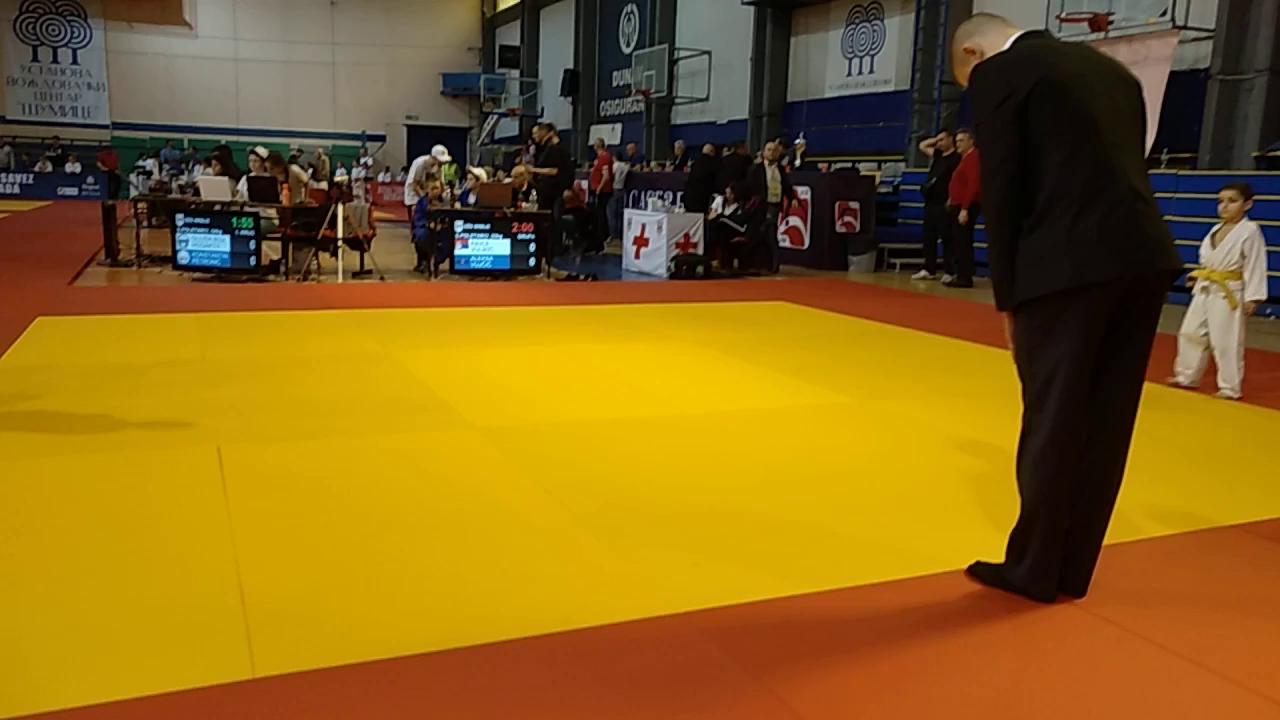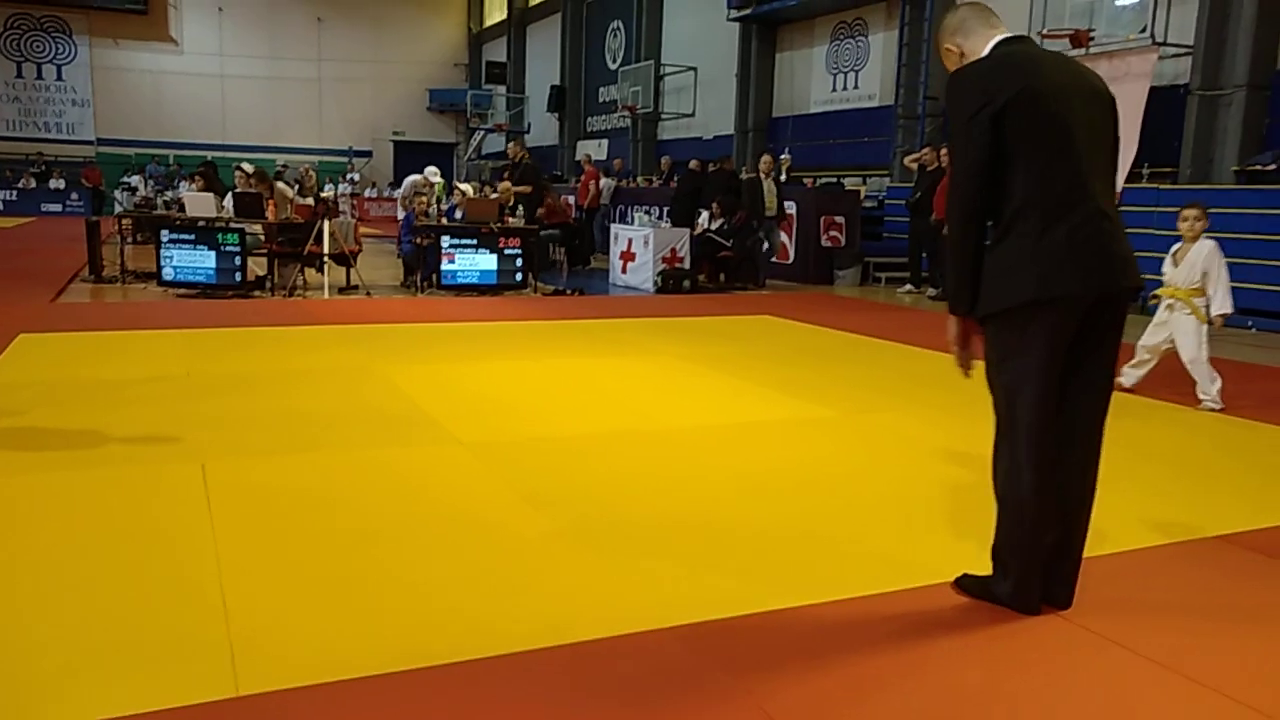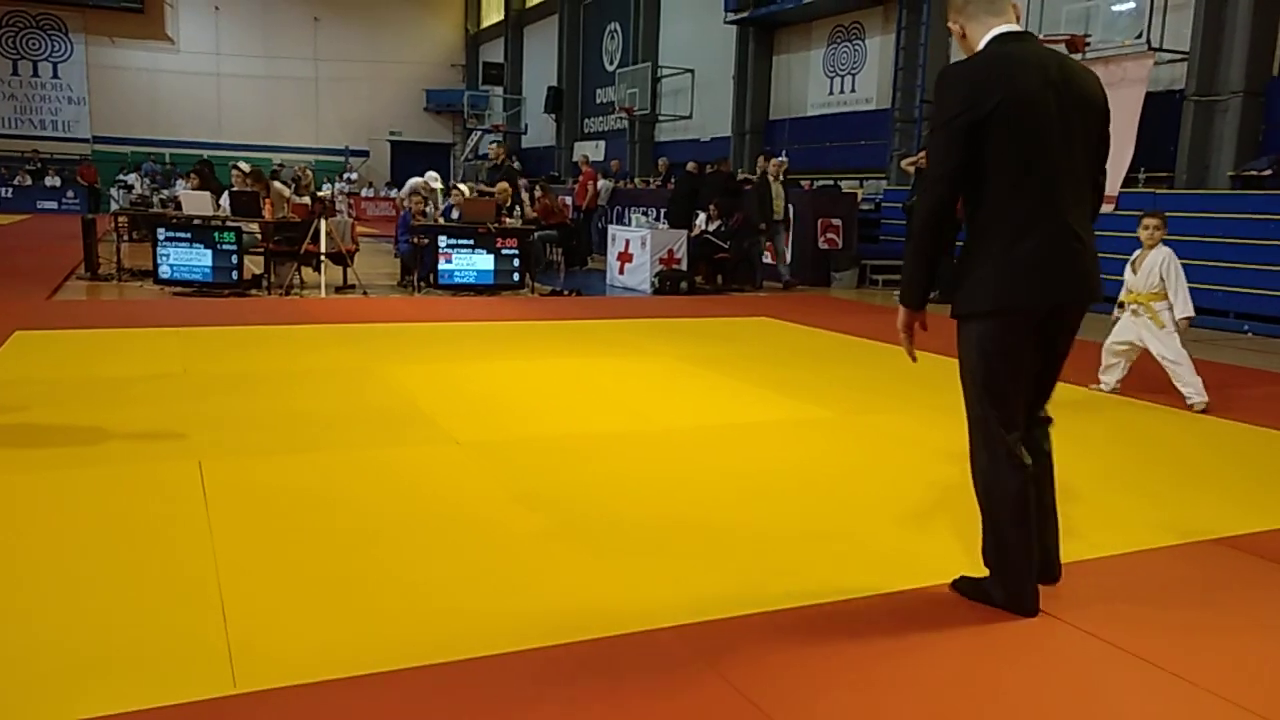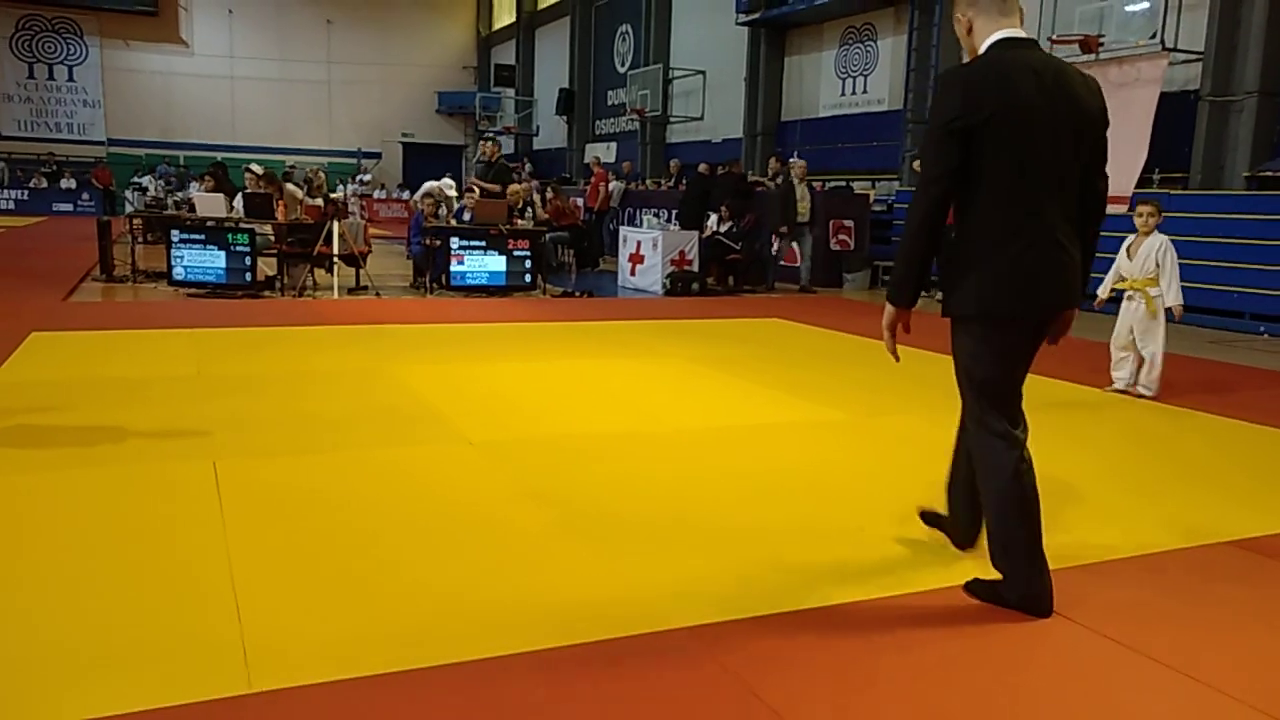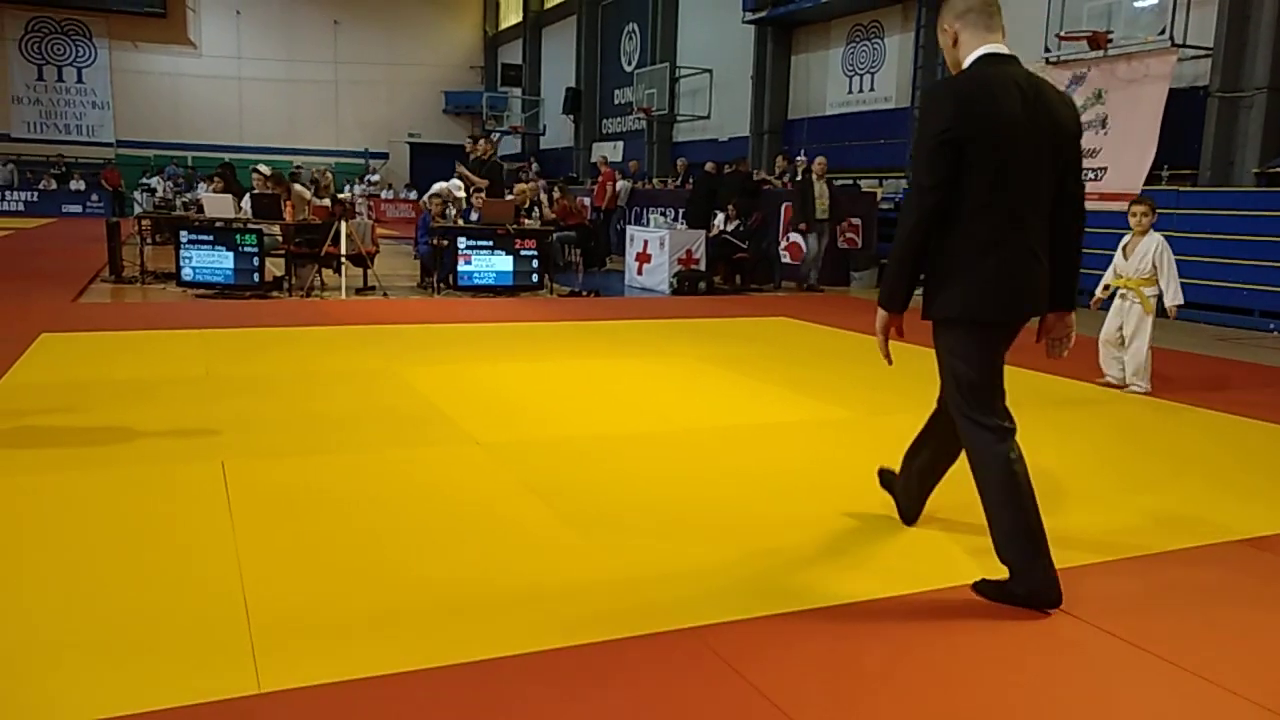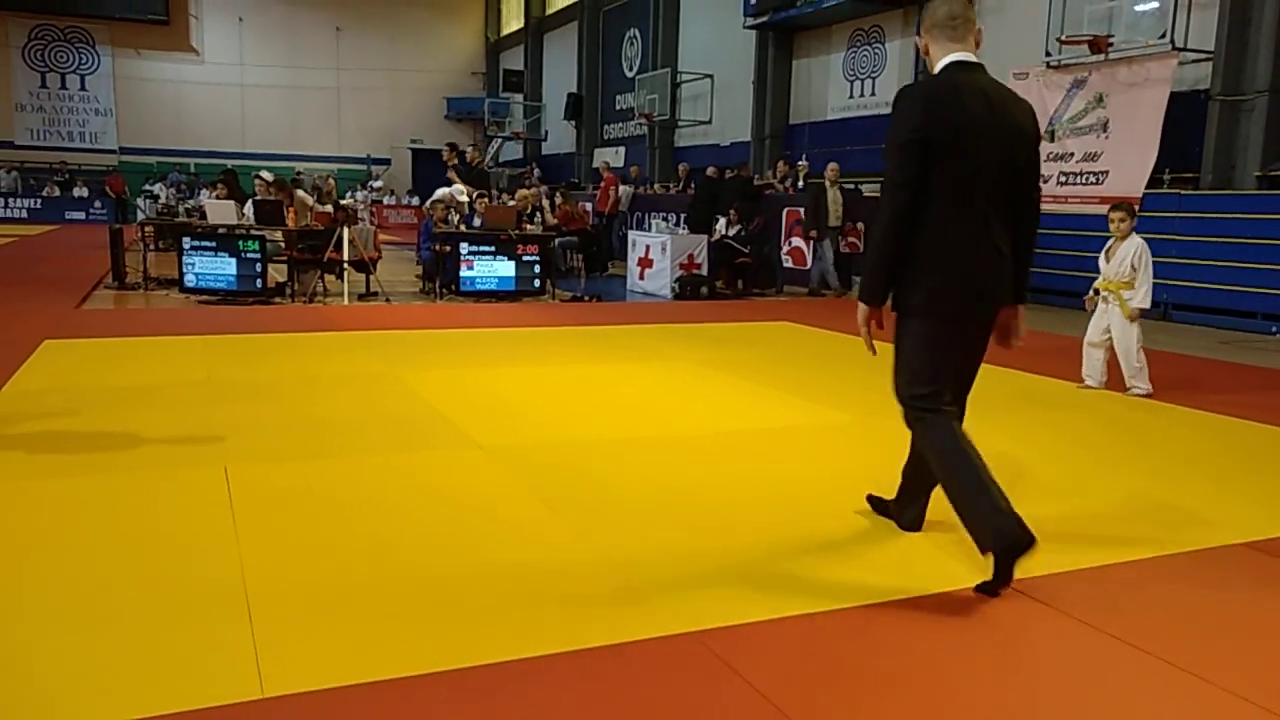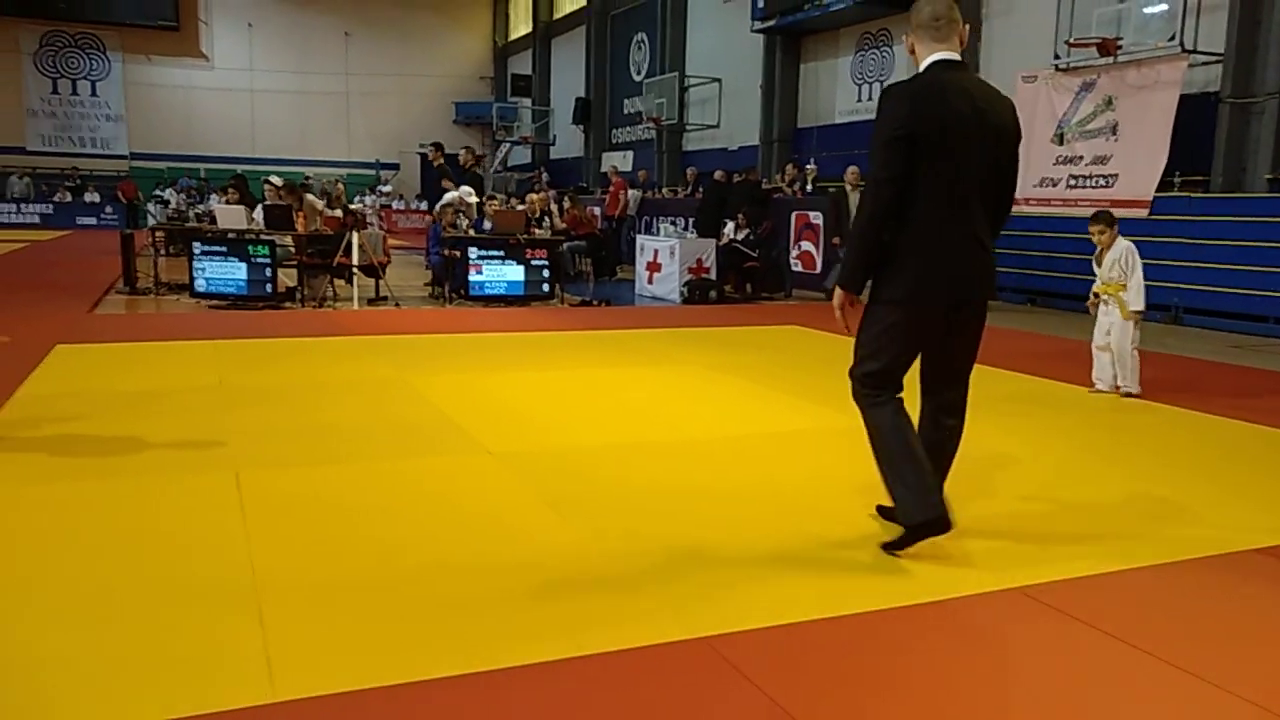
dt=0.2s
person 1, frame 1
left shoulder: (997, 76)
right shoulder: (1107, 67)
left elbow: (1002, 193)
right elbow: (1125, 172)
left wrist: (1007, 297)
left hip: (1069, 263)
right hip: (1144, 256)
left knee: (1053, 420)
right knee: (1106, 419)
left ankle: (1035, 567)
right ankle: (1071, 567)
person 1, frame 2
left shoulder: (974, 81)
right shoulder: (1083, 77)
left elbow: (968, 201)
right elbow: (1098, 181)
left wrist: (961, 304)
left hip: (1032, 277)
right hip: (1107, 269)
left knee: (1023, 432)
right knee: (1078, 433)
left ankle: (1018, 580)
right ankle: (1056, 579)
person 1, frame 3
left shoulder: (966, 80)
right shoulder: (1083, 79)
left elbow: (938, 197)
right elbow: (1092, 188)
left wrist: (913, 294)
left hip: (1001, 279)
right hip: (1071, 274)
left knee: (998, 428)
right knee: (1026, 419)
left ankle: (1013, 580)
right ankle: (1036, 559)
person 1, frame 4
left shoulder: (964, 85)
right shoulder: (1081, 87)
left elbow: (932, 199)
right elbow: (1092, 200)
left wrist: (901, 293)
right wrist: (1071, 287)
left hip: (988, 282)
right hip: (1051, 280)
left knee: (996, 424)
right knee: (989, 401)
left ankle: (1025, 580)
right ankle: (963, 519)
person 1, frame 5
left shoulder: (951, 97)
right shoulder: (1056, 103)
left elbow: (923, 209)
right elbow: (1069, 214)
left wrist: (892, 298)
right wrist: (1060, 302)
left hip: (967, 288)
right hip: (1024, 286)
left knee: (985, 422)
right knee: (965, 394)
left ankle: (1032, 573)
right ankle: (911, 489)
person 1, frame 6
left shoulder: (919, 101)
right shoulder: (1018, 109)
left elbow: (896, 208)
right elbow: (1027, 212)
left wrist: (871, 292)
right wrist: (1012, 295)
left hip: (932, 282)
right hip: (988, 282)
left knee: (925, 405)
right knee: (942, 398)
left ankle: (999, 528)
right ankle: (908, 503)
person 1, frame 7
left shoulder: (905, 99)
right shoulder: (1000, 107)
left elbow: (880, 199)
right elbow: (1002, 201)
left wrist: (849, 279)
left hip: (913, 274)
right hip: (974, 275)
left knee: (874, 386)
right knee: (946, 397)
left ankle: (921, 504)
right ankle: (916, 502)
person 2, frame 1
left shoulder: (1250, 231)
right shoulder: (1216, 230)
left elbow: (1255, 266)
left wrist: (1254, 297)
right wrist: (1197, 283)
left hip: (1229, 294)
right hip: (1205, 291)
left knee: (1226, 342)
right knee: (1190, 333)
left ankle: (1231, 387)
right ankle: (1187, 376)
person 2, frame 2
left shoulder: (1210, 249)
right shoulder: (1176, 249)
left elbow: (1218, 282)
left wrist: (1218, 311)
right wrist: (1162, 300)
left hip: (1192, 311)
right hip: (1169, 308)
left knee: (1194, 357)
right knee: (1148, 344)
left ankle: (1212, 399)
right ankle: (1128, 379)
person 2, frame 3
left shoulder: (1166, 255)
right shoulder: (1136, 256)
left elbow: (1177, 287)
left wrist: (1182, 315)
right wrist: (1120, 310)
left hip: (1157, 314)
right hip: (1133, 313)
left knee: (1172, 354)
right knee: (1113, 347)
left ankle: (1197, 396)
right ankle: (1108, 383)
person 2, frame 4
left shoulder: (1162, 242)
right shoulder: (1128, 242)
left elbow: (1170, 273)
right elbow: (1117, 269)
left wrist: (1174, 302)
right wrist: (1103, 292)
left hip: (1150, 300)
right hip: (1130, 299)
left knee: (1150, 345)
right knee: (1120, 342)
left ankle: (1147, 387)
right ankle: (1121, 382)
person 2, frame 5
left shoulder: (1158, 242)
right shoulder: (1125, 240)
left elbow: (1168, 274)
right elbow: (1114, 269)
left wrist: (1172, 301)
right wrist: (1101, 291)
left hip: (1143, 299)
right hip: (1121, 297)
left knee: (1136, 343)
right knee: (1108, 337)
left ankle: (1138, 384)
right ankle: (1113, 375)
person 2, frame 6
left shoulder: (1138, 245)
right shoulder: (1111, 244)
left elbow: (1144, 277)
left wrist: (1139, 304)
right wrist: (1094, 293)
left hip: (1124, 302)
right hip: (1105, 300)
left knee: (1128, 345)
right knee: (1094, 340)
left ankle: (1141, 386)
right ankle: (1094, 379)
person 2, frame 7
left shoulder: (1126, 248)
right shoulder: (1100, 250)
left elbow: (1135, 279)
left wrist: (1136, 307)
right wrist: (1094, 297)
left hip: (1124, 303)
right hip: (1106, 302)
left knee: (1123, 346)
right knee: (1100, 344)
left ankle: (1129, 386)
right ankle: (1103, 383)
